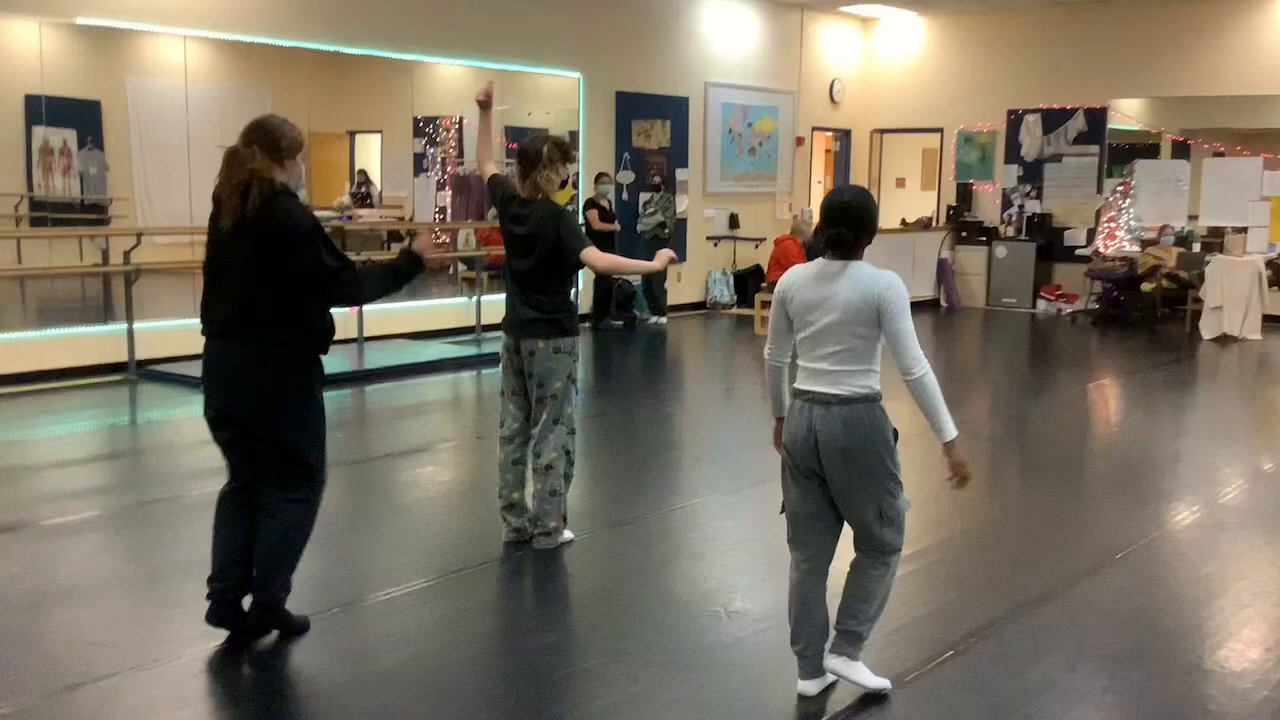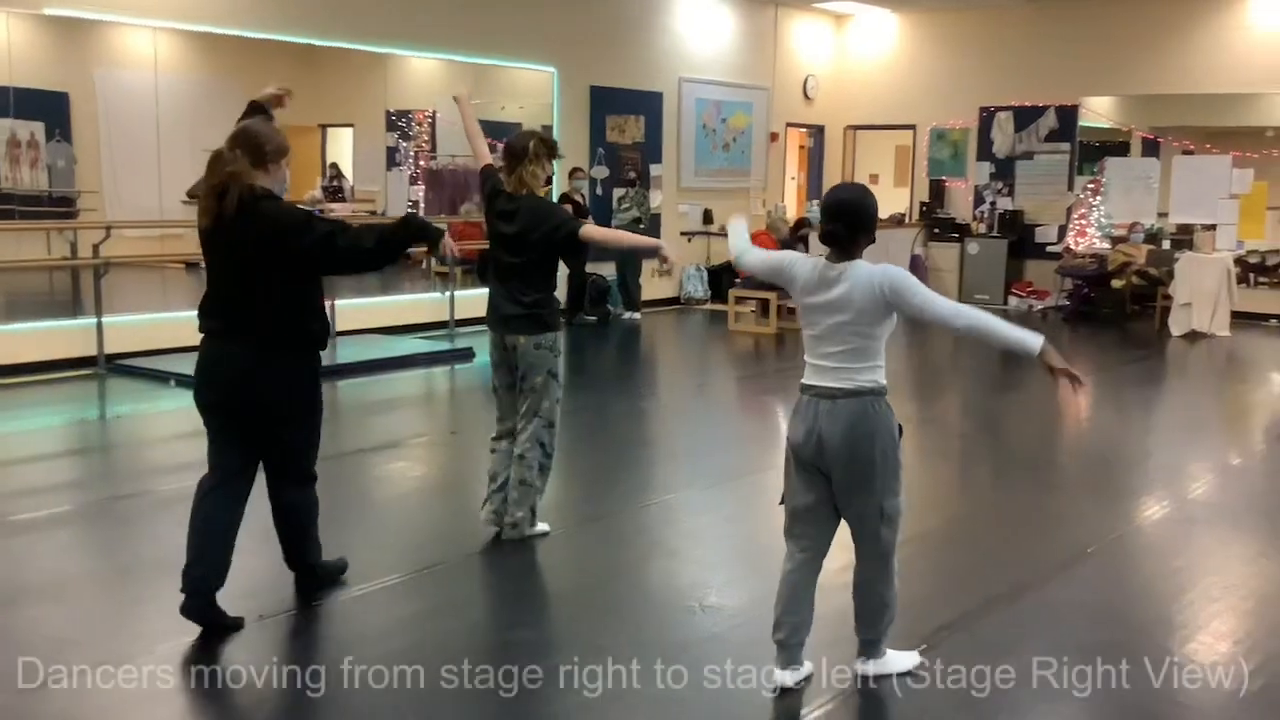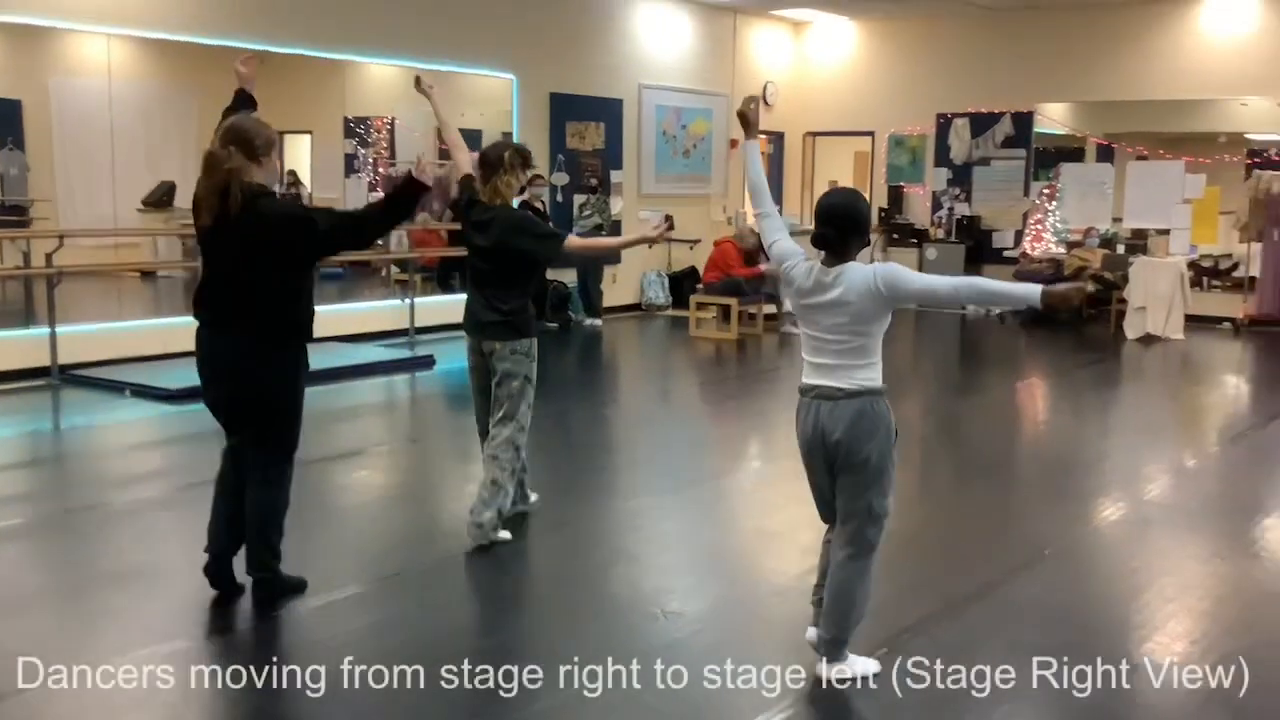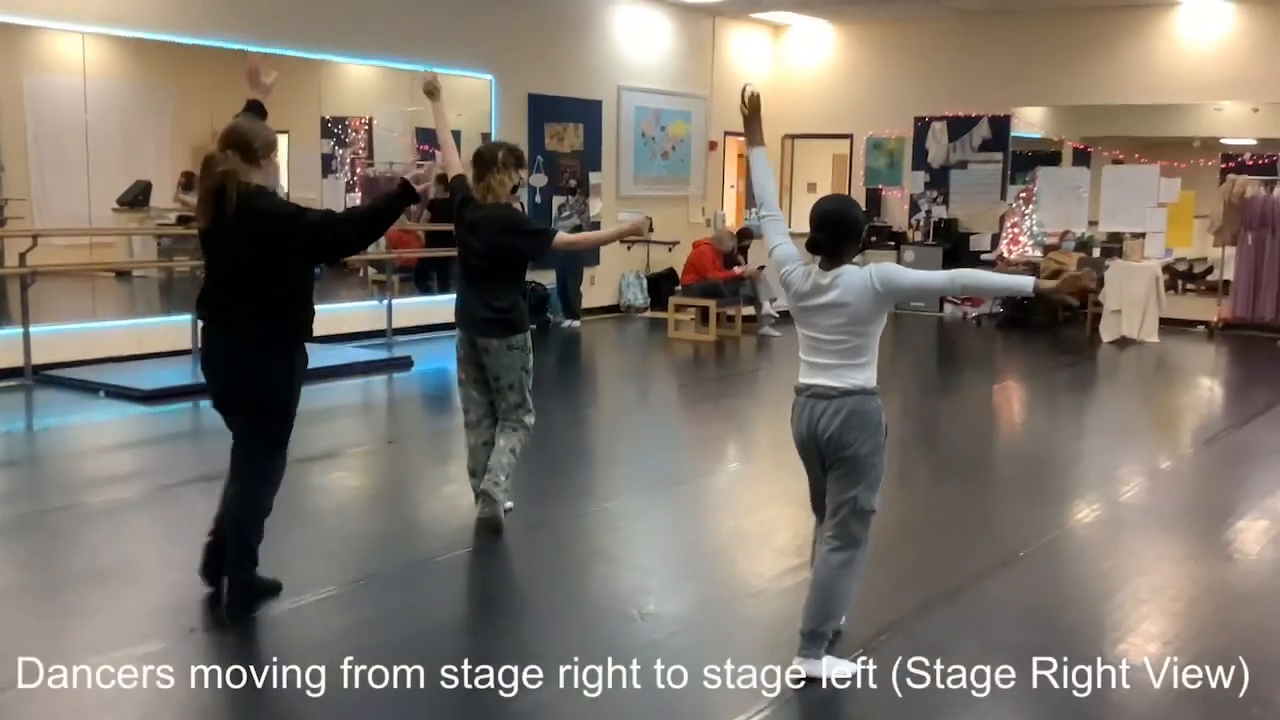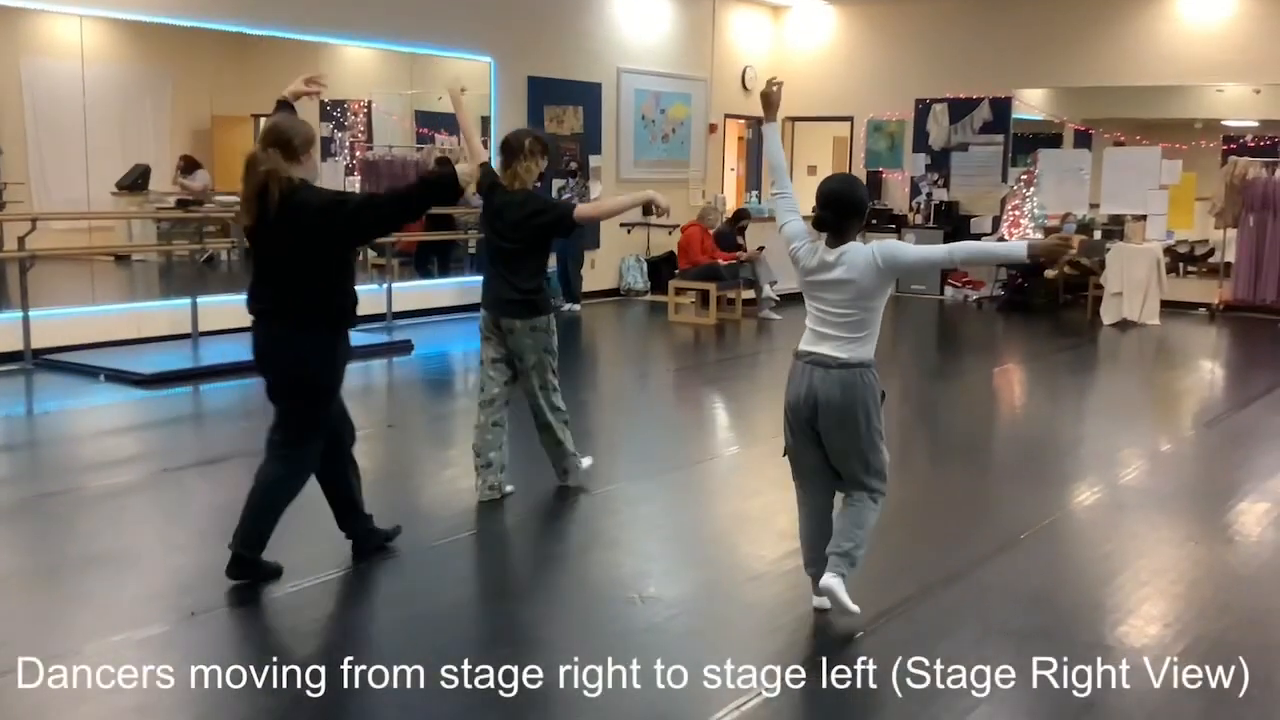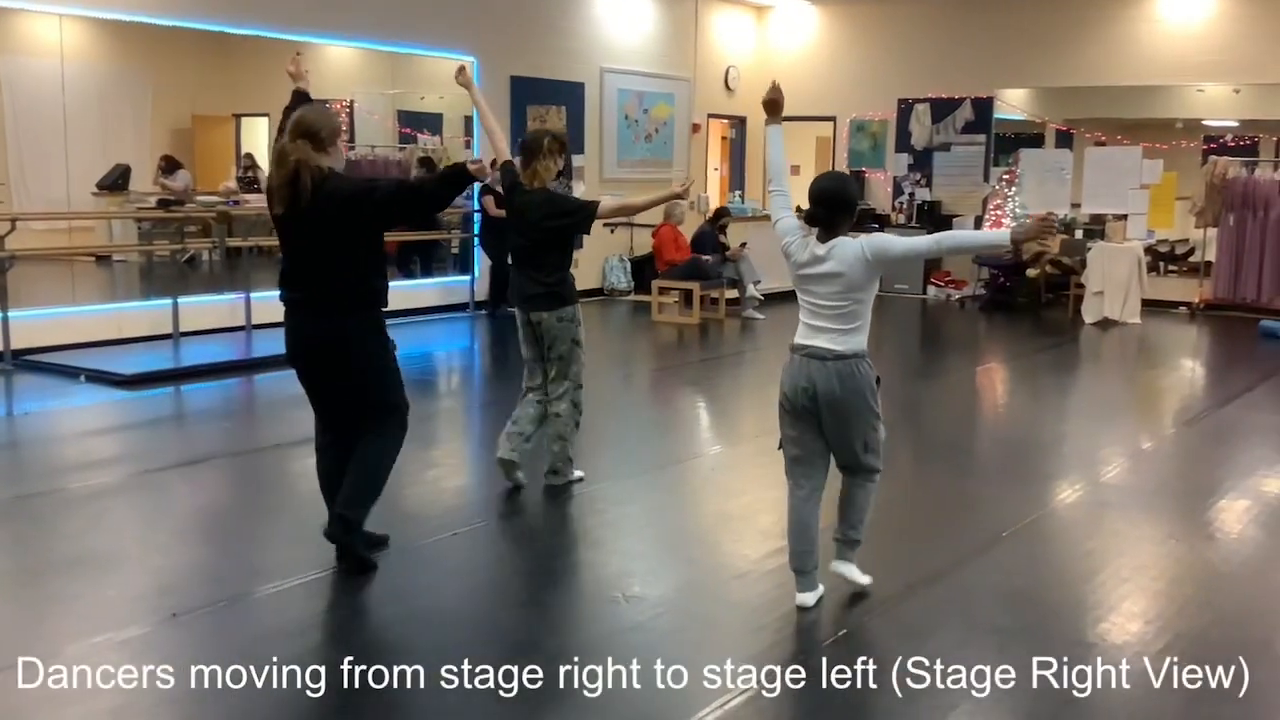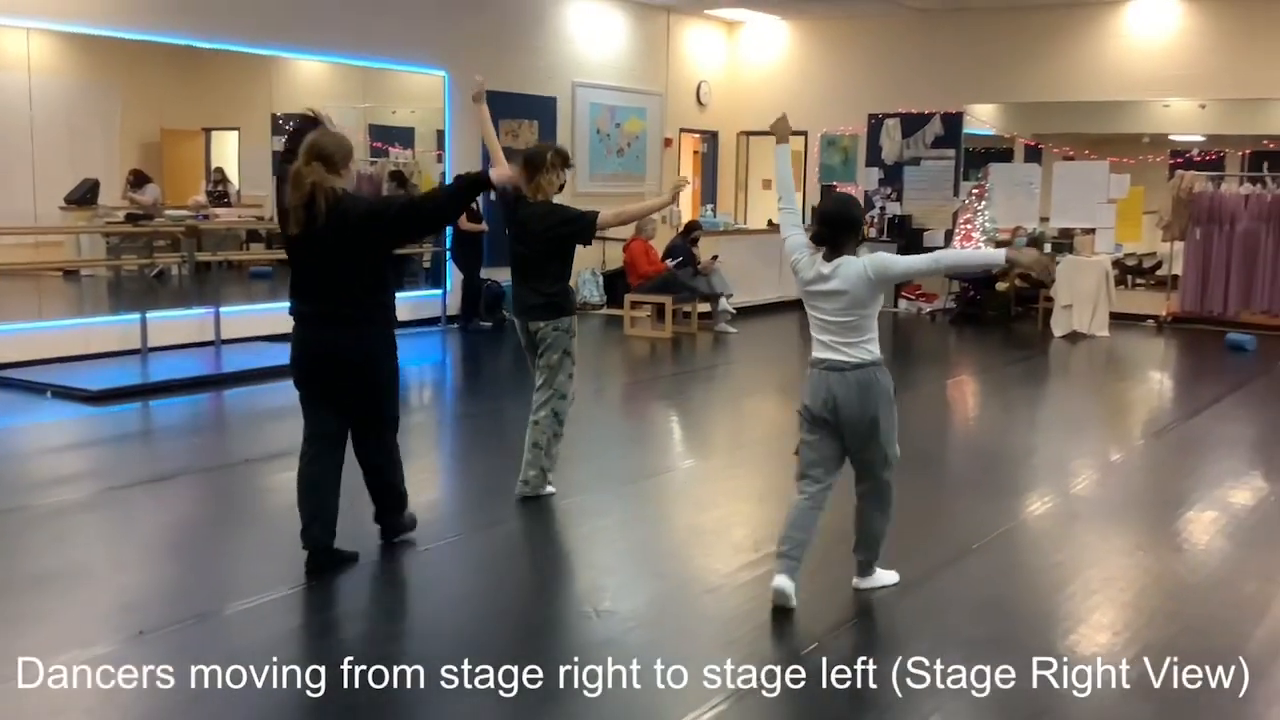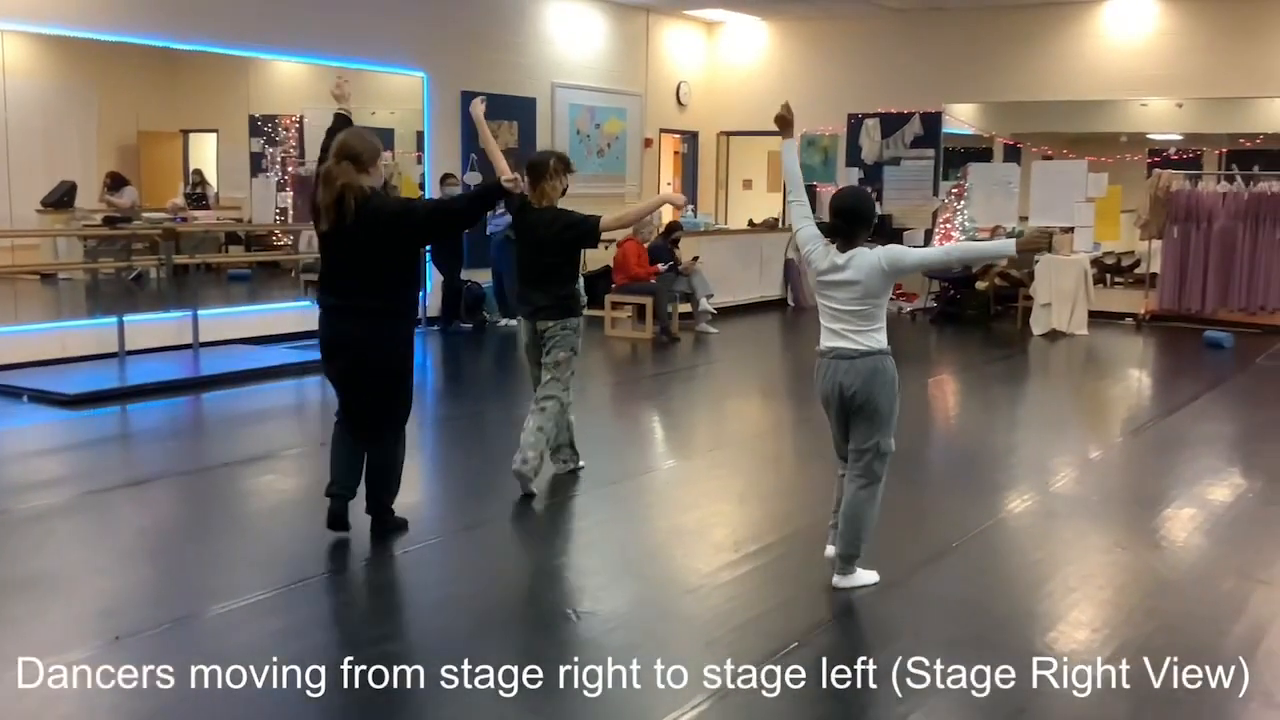
dt=0.4s
person 1, frame 1
left shoulder: (792, 280)
right shoulder: (882, 285)
left elbow: (776, 359)
right elbow: (914, 367)
left wrist: (781, 414)
right wrist: (949, 439)
left hip: (804, 419)
right hip: (857, 421)
left knee: (808, 550)
right knee: (880, 542)
left ankle: (809, 667)
right ankle: (846, 649)
person 1, frame 2
left shoulder: (799, 272)
right shoulder: (883, 281)
left elbow: (744, 253)
right elbow: (960, 316)
left wrist: (737, 225)
right wrist: (1038, 347)
left hip: (809, 414)
right hip: (862, 417)
left knee: (803, 541)
right knee: (874, 542)
left ankle: (787, 658)
right ankle: (872, 652)
person 1, frame 3
left shoulder: (796, 273)
right shoulder: (878, 281)
left elbow: (765, 213)
right elbow: (961, 290)
left wrist: (752, 138)
right wrist: (1043, 294)
left hip: (812, 410)
right hip: (862, 415)
left knee: (840, 526)
right knee: (858, 537)
left ankle: (822, 621)
right ankle: (834, 655)
person 1, frame 4
left shoulder: (795, 275)
right shoulder: (876, 282)
left elbow: (769, 213)
right elbow: (955, 283)
left wrist: (757, 142)
right wrist: (1036, 284)
left hip: (807, 407)
right hip: (854, 413)
left knee: (830, 519)
right knee: (846, 532)
left ankle: (825, 611)
right ankle: (812, 650)
person 1, frame 5
left shoulder: (803, 251)
right shoulder: (879, 258)
left elbow: (781, 190)
right elbow: (956, 254)
left wrist: (771, 120)
right wrist: (1030, 250)
left hip: (803, 377)
right hip: (851, 383)
left knee: (813, 487)
right knee: (865, 486)
left ankle: (819, 581)
right ankle: (836, 569)
person 1, frame 6
left shoulder: (795, 246)
right shoulder: (867, 251)
left elbow: (777, 189)
right elbow: (942, 243)
left wrist: (774, 122)
right wrist: (1014, 236)
left hip: (799, 370)
right hip: (847, 373)
left knee: (803, 480)
right knee: (861, 470)
left ankle: (805, 583)
right ankle: (846, 556)
person 1, frame 7
left shoulder: (803, 264)
right shoulder: (871, 269)
left elbow: (787, 208)
right elbow: (942, 260)
left wrist: (782, 143)
right wrist: (1010, 257)
left hip: (820, 382)
right hip: (864, 383)
left knee: (812, 483)
right knee: (874, 483)
left ankle: (786, 571)
right ankle: (867, 570)
person 1, frame 8
left shoulder: (815, 254)
right shoulder: (884, 261)
left elbow: (797, 201)
right elbow: (952, 253)
left wrist: (788, 138)
right wrist: (1016, 246)
left hip: (829, 367)
right hip: (871, 370)
left knee: (849, 460)
right knee: (866, 469)
left ankle: (837, 537)
right ankle: (847, 567)
person 2, frame 1
left shoulder: (226, 214)
right shoulder: (293, 221)
right elbow: (346, 284)
right wrist: (410, 259)
left hip: (225, 363)
right hip: (280, 369)
left knee: (246, 481)
right knee: (298, 483)
left ankle: (228, 597)
right ankle: (266, 598)
person 2, frame 2
left shoulder: (218, 211)
right shoulder: (281, 222)
left elbow: (239, 150)
right elbow: (355, 246)
left wrist: (263, 108)
right wrist: (424, 230)
left hip: (220, 361)
right hip: (279, 364)
left knee: (226, 475)
right knee: (291, 473)
left ankle: (201, 592)
right ankle: (309, 571)
person 2, frame 3
left shoulder: (211, 203)
right shoulder: (275, 216)
left elbow: (229, 141)
right elbow: (353, 229)
left wrist: (243, 93)
right wrist: (410, 189)
left hip: (218, 349)
right hip: (268, 356)
left knee: (240, 453)
right knee: (269, 464)
left ankle: (221, 557)
right ankle: (265, 576)
person 2, frame 4
left shoulder: (217, 205)
right shoulder: (271, 215)
left elbow: (238, 143)
right elbow: (346, 231)
left wrist: (255, 101)
right wrist: (404, 193)
left hip: (223, 347)
right hip: (266, 353)
left knee: (252, 452)
right knee: (259, 461)
left ankle: (220, 554)
right ankle: (242, 578)
person 2, frame 5
left shoulder: (261, 201)
right shoulder: (318, 207)
left elbow: (271, 143)
right elbow: (389, 208)
left wrist: (286, 101)
right wrist: (449, 181)
left hip: (274, 335)
right hip: (310, 341)
left knee: (332, 433)
right knee: (293, 447)
left ankle: (360, 531)
right ankle: (246, 553)
person 2, frame 6
left shoulder: (283, 189)
right shoulder: (351, 194)
left elbow: (286, 138)
right elbow: (415, 197)
left wrist: (299, 92)
right wrist: (465, 172)
left hip: (304, 327)
right hip: (352, 327)
left knee: (334, 427)
right knee: (387, 419)
left ankle: (347, 527)
right ankle: (346, 522)
person 2, frame 7
left shoulder: (296, 210)
right shoulder: (365, 214)
left elbow: (296, 167)
right elbow: (431, 208)
left wrist: (308, 129)
right wrist: (483, 181)
left hip: (311, 342)
right hip: (364, 342)
left knee: (322, 441)
right knee: (377, 433)
left ankle: (319, 545)
right ankle: (392, 520)
person 2, frame 8
left shoulder: (326, 205)
right shoulder: (392, 213)
left elbow: (328, 156)
right elbow: (454, 213)
left wrist: (341, 113)
right wrist: (500, 187)
left hip: (337, 329)
right hip: (385, 332)
left knee: (351, 417)
right knee: (386, 422)
left ankle: (338, 497)
right ankle: (381, 514)
person 3, frame 1
left shoulder: (509, 205)
right shoulder: (556, 219)
left elbow: (486, 165)
right elbow: (596, 260)
left wrist: (485, 111)
right wrist: (654, 266)
left hip: (516, 333)
right hip: (553, 337)
left knee: (513, 428)
right knee: (553, 432)
left ankle: (515, 522)
right ankle: (548, 527)
person 3, frame 2
left shoulder: (496, 197)
right shoulder: (544, 213)
left elbow: (479, 147)
right elbow: (600, 234)
left wrist: (463, 104)
right wrist: (653, 243)
left hip: (501, 327)
right hip: (536, 330)
left knee: (507, 422)
right knee: (535, 424)
left ankle: (497, 505)
right ankle: (518, 519)
person 3, frame 3
left shoulder: (472, 207)
right shoulder: (520, 223)
left elbow: (459, 150)
right elbow: (582, 246)
left wrist: (434, 100)
right wrist: (639, 237)
left hip: (477, 331)
right hip: (513, 336)
left knee: (491, 422)
right knee: (507, 428)
left ankle: (515, 495)
right ankle: (484, 520)
person 3, frame 4
left shoulder: (464, 206)
right shoulder: (512, 223)
left elbow: (448, 151)
right elbow: (572, 242)
left wrist: (436, 101)
right wrist: (623, 232)
left hip: (470, 328)
right hip: (506, 331)
left knee: (477, 415)
right knee: (516, 416)
left ankle: (487, 497)
right ankle: (494, 486)
person 3, frame 5
left shoulder: (492, 192)
right shoulder: (538, 207)
left elbow: (473, 143)
right elbow: (594, 211)
left wrist: (457, 99)
right wrist: (644, 197)
left hip: (493, 312)
right hip: (530, 315)
left knee: (492, 395)
right knee: (544, 394)
left ankle: (489, 481)
right ankle: (568, 470)
person 3, frame 6
left shoulder: (512, 189)
right shoulder: (557, 205)
left elbow: (495, 136)
right elbow: (620, 209)
left wrist: (471, 89)
right wrist: (668, 195)
left hip: (524, 304)
right hip: (557, 307)
left knee: (537, 383)
right knee: (565, 386)
left ankle: (512, 447)
right ankle: (559, 468)
person 3, frame 7
left shoulder: (513, 204)
right shoulder: (560, 217)
left elbow: (495, 155)
right elbow: (619, 217)
left wrist: (481, 104)
right wrist: (668, 199)
left hip: (524, 313)
right hip: (554, 316)
left knee: (549, 388)
right knee: (551, 395)
left ankle: (539, 465)
right ankle: (532, 479)
person 3, frame 8
left shoulder: (520, 209)
right shoulder: (565, 223)
left elbow: (497, 158)
right elbow: (622, 220)
left wrist: (479, 117)
right wrist: (663, 198)
left hip: (532, 315)
right hip: (562, 317)
left knee: (551, 386)
right knee: (553, 393)
left ankle: (564, 455)
right ankle: (527, 461)
